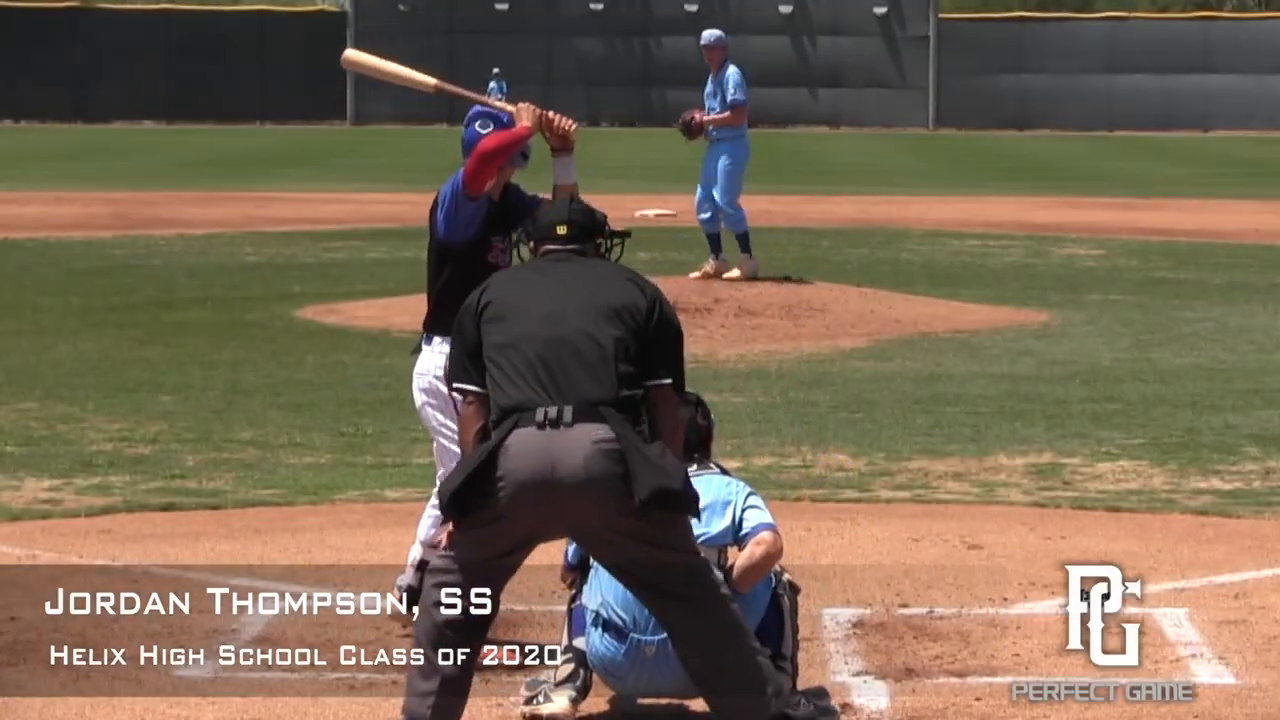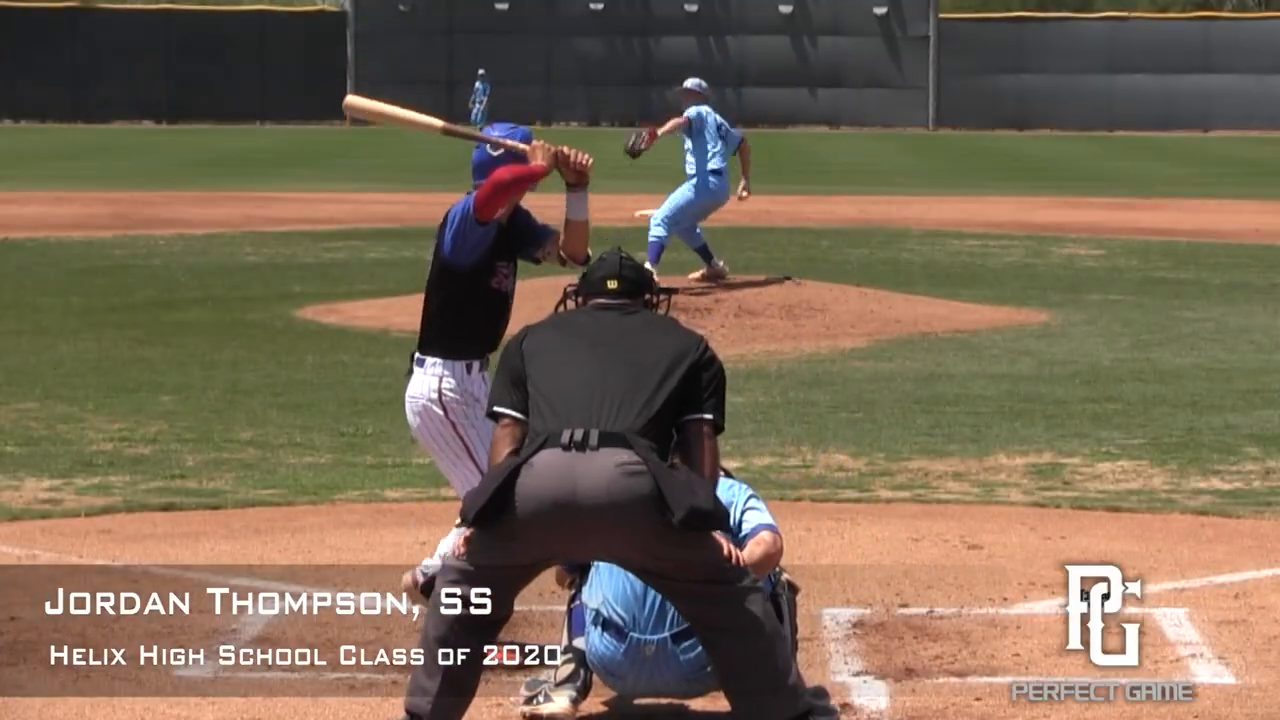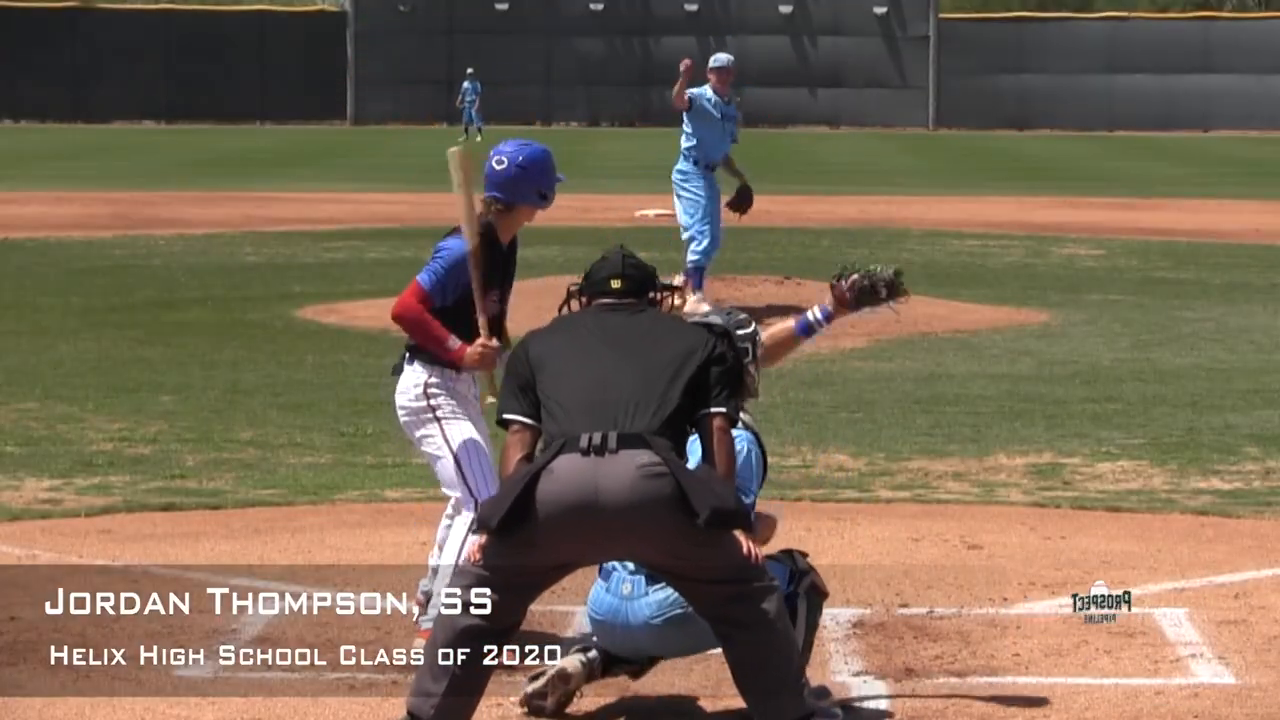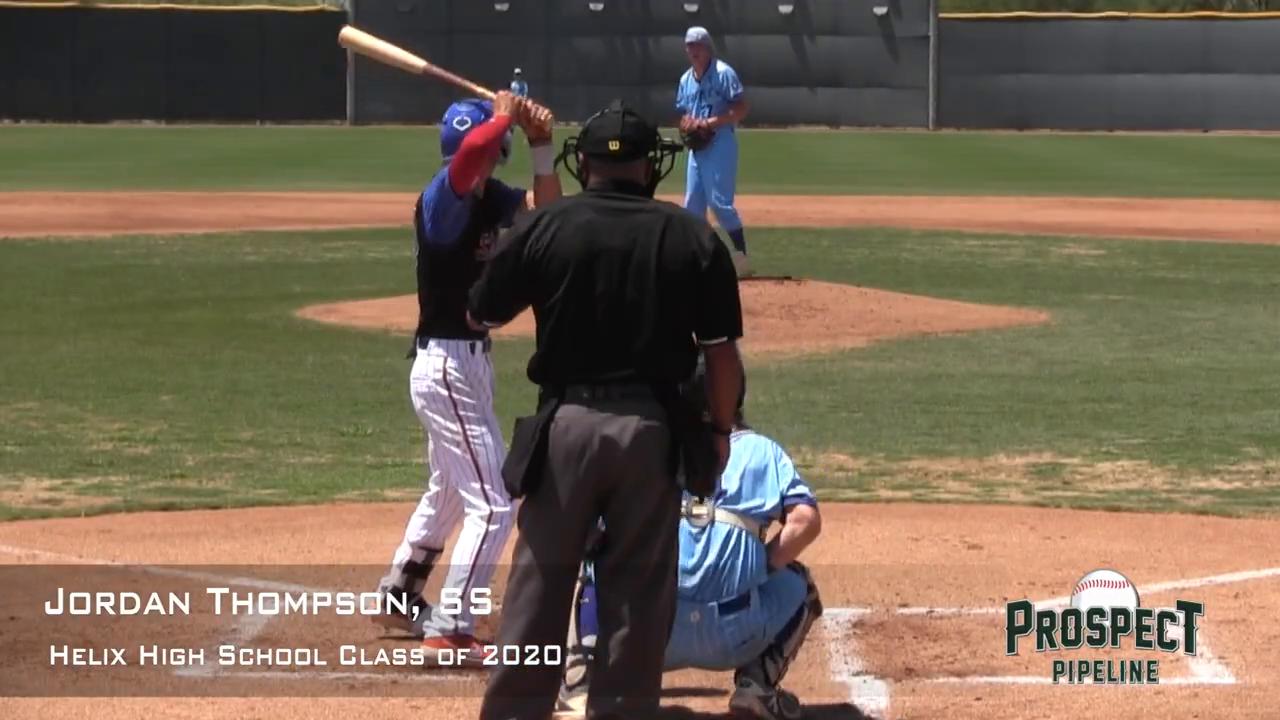
dt=1s
person 1, frame 1
left shoulder: (489, 293)
right shoulder: (638, 290)
left elbow: (473, 407)
right elbow: (666, 405)
left wrist: (474, 495)
right wrist: (672, 487)
left hip: (517, 456)
right hip: (607, 457)
left knee: (451, 588)
right knee: (688, 594)
person 1, frame 2
left shoulder: (533, 337)
right shoulder: (687, 344)
left elbow: (508, 433)
right elbow: (701, 439)
left wrist: (488, 515)
right wrist: (706, 521)
left hip: (541, 481)
right hip: (633, 482)
left knee: (464, 589)
right knee: (729, 597)
person 1, frame 3
left shoulder: (540, 341)
right shoulder: (696, 339)
left elbow: (519, 438)
right elbow: (717, 432)
left wrist: (502, 520)
right wrist: (727, 518)
left hip: (561, 485)
right hip: (651, 482)
left knee: (479, 591)
right knee: (745, 591)
person 1, frame 4
left shoulder: (541, 227)
right shoulder: (694, 237)
left elbow: (481, 316)
right elbow: (721, 352)
right wrist: (720, 431)
left hip: (565, 424)
right hip: (652, 428)
left knee: (540, 579)
right knee: (639, 589)
person 2, frame 1
left shoulder: (505, 198)
right shoulder: (457, 196)
right elbow: (484, 155)
left wrist: (562, 154)
right wrist: (526, 127)
right hip: (449, 366)
left ankle: (415, 591)
person 2, frame 2
left shoulder: (511, 220)
right shoulder: (466, 218)
left elbow: (572, 254)
right elbow: (498, 184)
left wrist: (576, 191)
right wrist: (540, 168)
left hip: (471, 381)
right hip: (441, 388)
left ankle: (432, 577)
person 2, frame 3
left shoulder: (505, 242)
right shoulder: (464, 249)
right elbow: (405, 310)
left wrist: (503, 354)
right wrist: (459, 353)
left hip: (454, 384)
right hip: (432, 388)
left knee: (471, 494)
right knee: (482, 501)
left ankle: (436, 592)
right ankle: (438, 627)
person 2, frame 4
left shoulder: (486, 193)
right shoulder: (441, 195)
left elbow: (546, 210)
right elbow: (471, 151)
left wrist: (541, 143)
right wrist: (504, 115)
left hip: (465, 363)
right hip: (448, 367)
left knee: (448, 491)
right knee: (492, 505)
left ankle: (398, 597)
right ankle: (447, 632)
person 3, frame 1
right shoulder: (729, 488)
left elbow: (570, 575)
right elbow: (769, 547)
left hip: (613, 664)
right knee: (770, 580)
left ankle: (565, 691)
person 3, frame 2
right shoulder: (734, 491)
left elbow: (565, 576)
right elbow: (770, 546)
left hip: (614, 664)
right hip: (703, 665)
left knee: (588, 583)
right knee: (777, 583)
left ankle: (568, 690)
person 3, frame 3
right shoulder: (735, 439)
left elbow: (746, 357)
left wrist: (822, 315)
right wrist: (760, 528)
left hip: (606, 609)
right hip: (670, 609)
right knee: (796, 574)
left ankle: (581, 664)
person 3, frame 4
right shoulder: (761, 448)
right elbow: (805, 522)
right wrist: (758, 567)
right hip: (732, 636)
left knee: (596, 564)
right knee: (796, 585)
left ankle: (581, 687)
right ankle: (758, 686)
person 4, frame 1
left shoulder: (731, 75)
right shoulder: (712, 77)
left elbow: (739, 115)
left wrist: (706, 120)
right wrist: (701, 120)
left hip: (731, 146)
right hip: (714, 146)
left knee: (726, 203)
right knee: (704, 204)
left ankle: (747, 261)
right ankle: (717, 262)
person 4, frame 2
left shoulder: (696, 112)
right shoulder: (720, 121)
left elbow: (681, 121)
right elbow: (744, 147)
left wrist: (656, 134)
right wrist: (745, 181)
left hip: (705, 184)
right hip: (720, 186)
left knee: (661, 220)
right knee: (684, 226)
left ankle: (649, 272)
right ankle: (714, 266)
person 4, frame 3
left shoulder: (732, 111)
right shoulder: (699, 97)
right elbow: (678, 100)
left wrist: (742, 179)
right wrist: (684, 78)
left hip: (708, 175)
right hip: (689, 172)
left knee: (711, 240)
right knee: (700, 235)
left ankle: (687, 282)
right ankle: (695, 298)
person 4, frame 4
left shoulder: (723, 72)
right shoulder: (685, 79)
left elbow: (742, 109)
left wrist: (709, 122)
right wrist: (687, 123)
left hip: (720, 144)
right hip: (697, 147)
left knee: (721, 202)
right knee: (692, 206)
left ankle: (741, 258)
